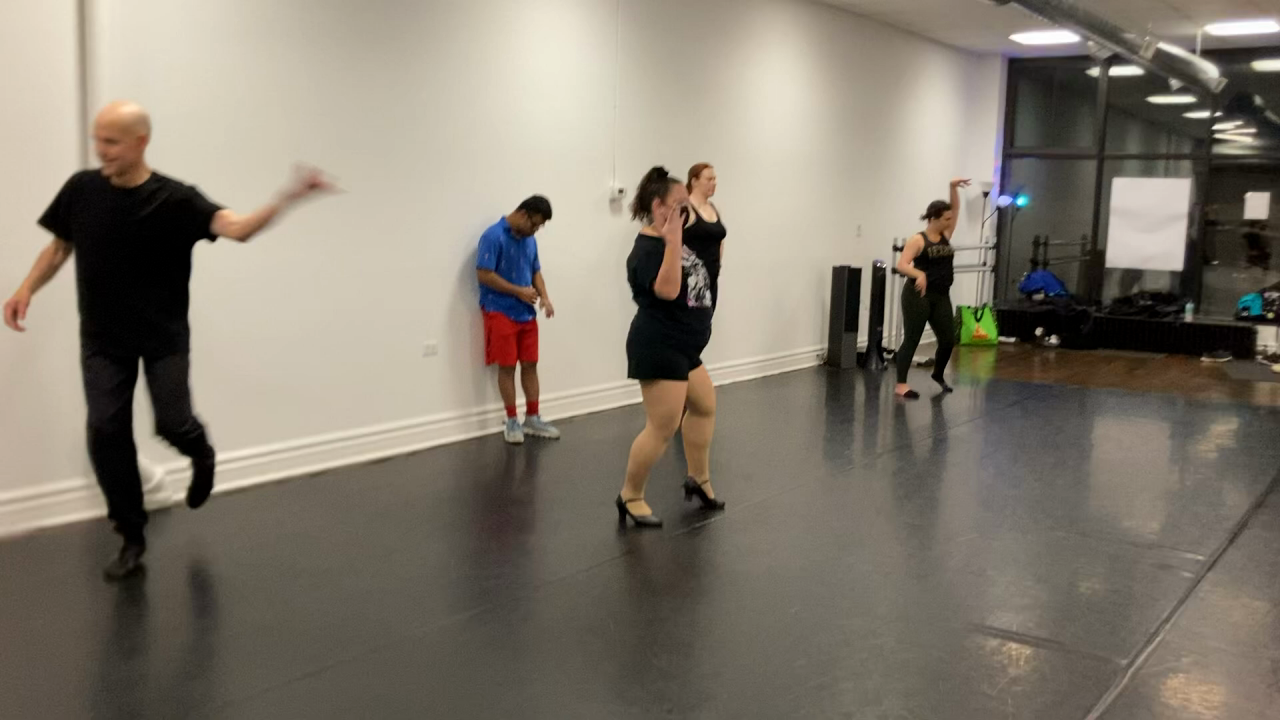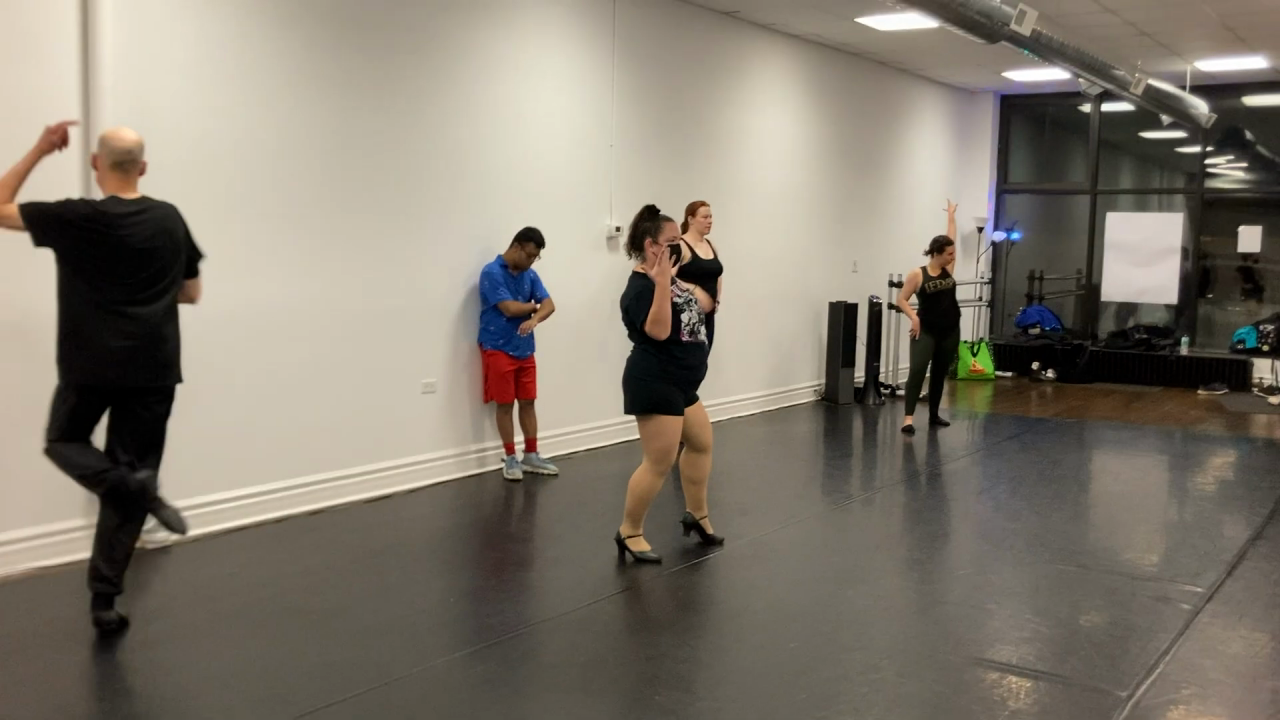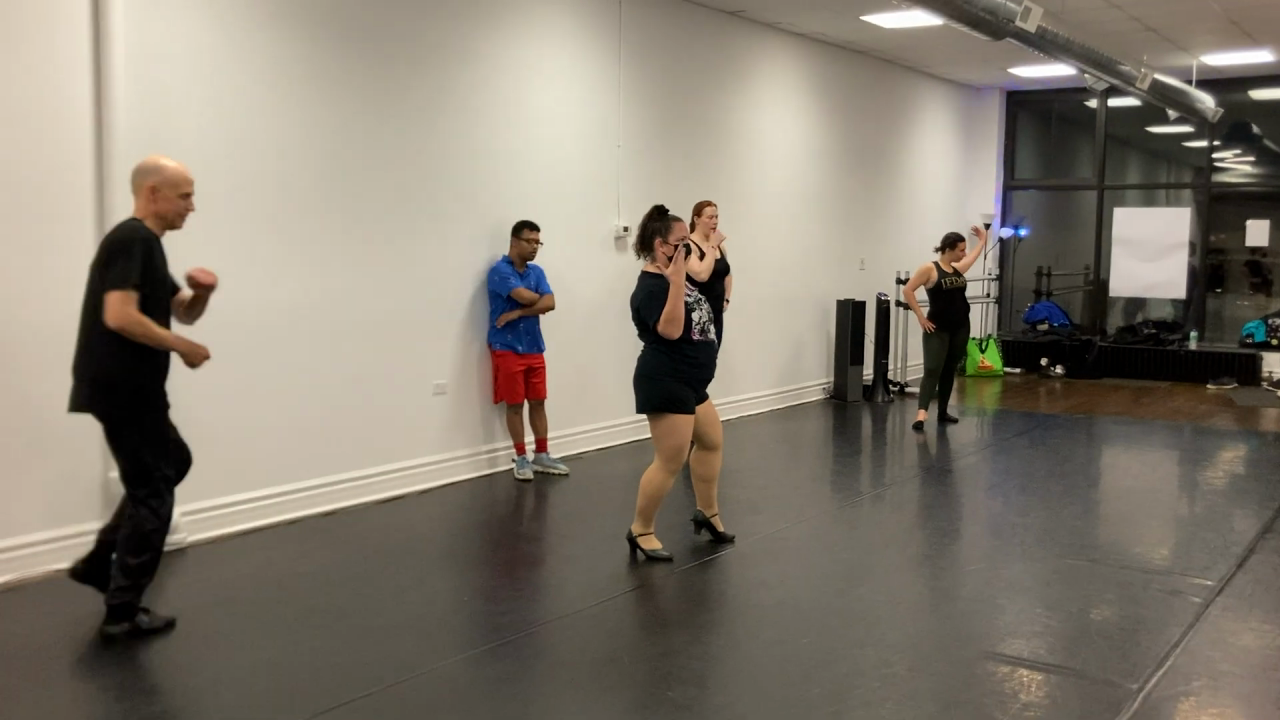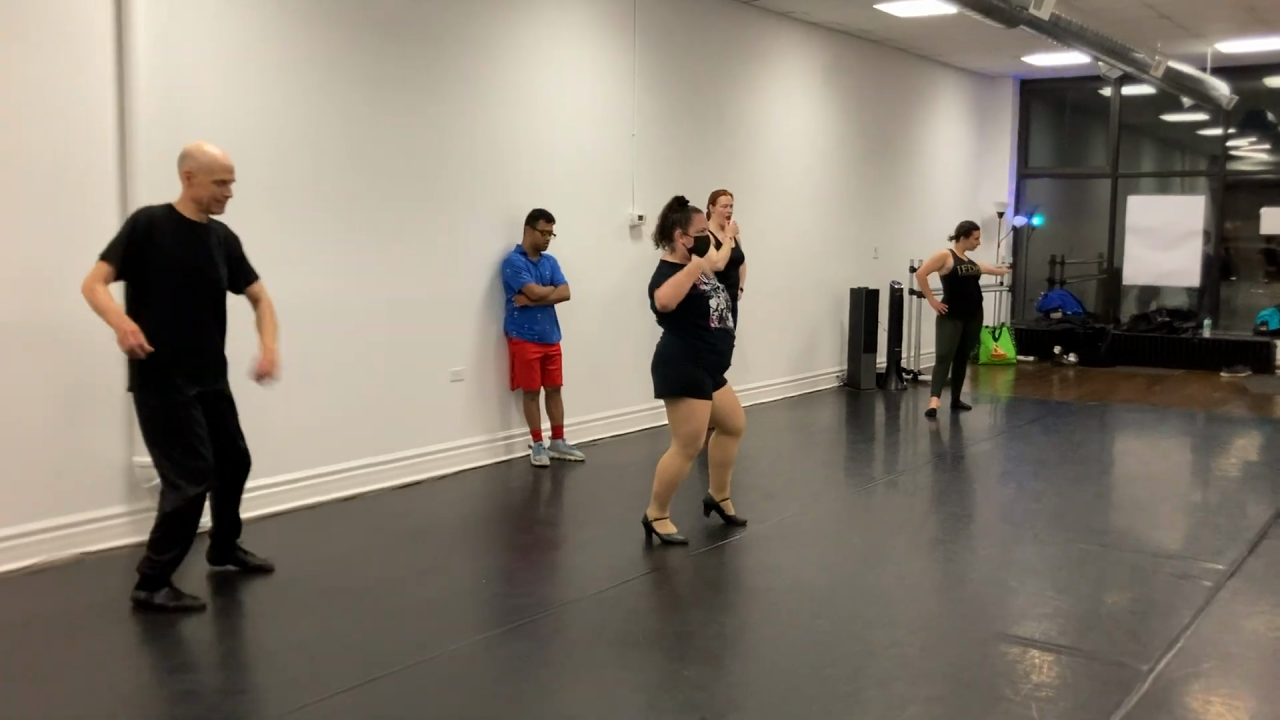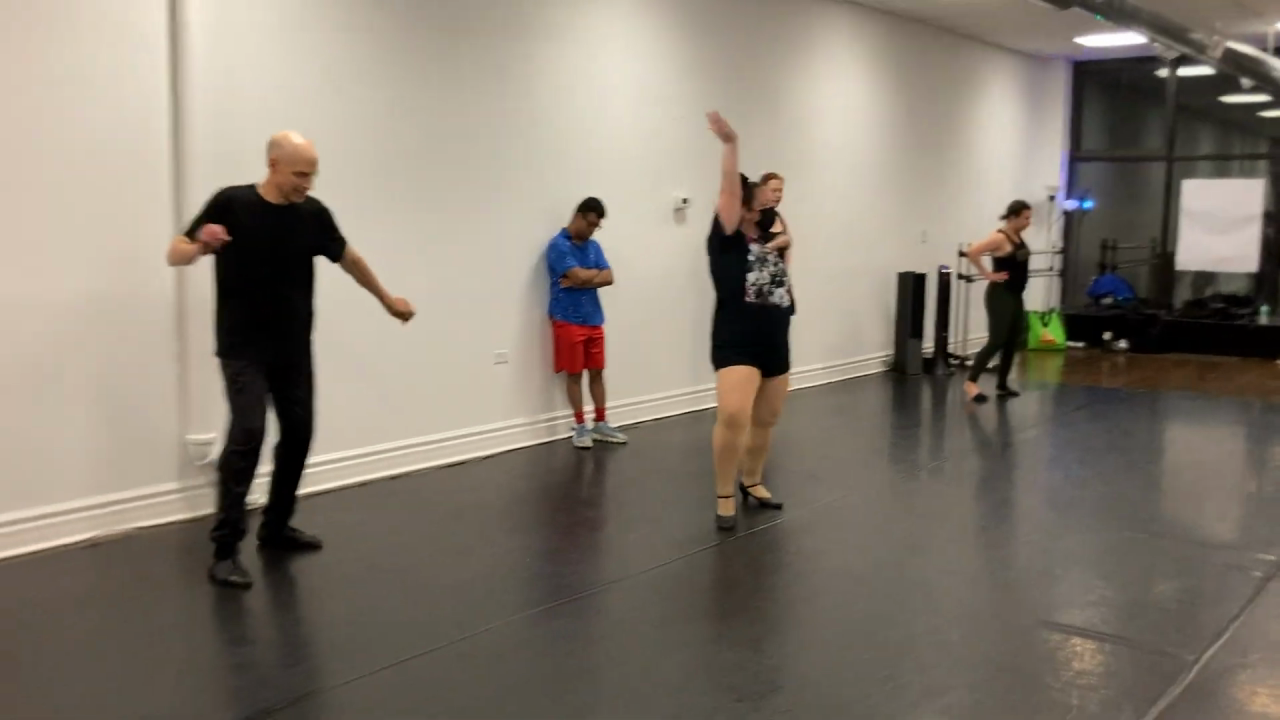
dt=0.4s
person 1, frame 1
left shoulder: (177, 198)
right shoulder: (82, 190)
left elbow: (236, 228)
right elbow: (58, 247)
left wrist: (289, 197)
left hip: (163, 338)
right hip: (104, 342)
left knee: (174, 425)
right knee: (105, 433)
left ankle: (201, 457)
right ankle: (132, 537)
person 1, frame 2
left shoulder: (76, 218)
right shoulder: (167, 218)
right elbow: (189, 292)
left hip: (90, 366)
right hip: (155, 369)
left knee: (64, 444)
right knee: (130, 464)
right ankle: (104, 599)
person 1, frame 3
left shoulder: (139, 241)
right shoulder: (134, 240)
left elbow: (173, 313)
right elbow: (119, 317)
left wrist: (200, 290)
right wrist: (180, 346)
left hip: (129, 387)
right hip: (124, 391)
left knee: (172, 463)
right knee: (154, 492)
left ankle: (100, 561)
right ankle: (121, 612)
person 1, frame 4
left shoulder: (223, 238)
right shoulder: (148, 225)
left elbow: (259, 298)
right elbow: (97, 281)
left wrist: (268, 349)
right wrist: (121, 320)
left hip: (209, 376)
right hip: (161, 381)
left knee: (234, 462)
right knee: (190, 475)
left ankle: (225, 546)
right ankle: (152, 580)
person 1, frame 5
left shoulder: (313, 213)
right shoulder: (231, 204)
left elbow: (349, 259)
right elbow: (175, 255)
left wrist: (388, 302)
right wrist: (201, 245)
left hip: (293, 347)
right hip: (242, 348)
left knee: (297, 433)
right knee: (246, 435)
left ankle: (275, 525)
right ankle: (224, 550)
person 2, frame 1
left shoulder: (670, 241)
right shoulder: (649, 250)
right elbow: (668, 289)
right wrist: (673, 242)
left hip: (683, 348)
right hip: (658, 349)
left knee: (705, 407)
right knee: (662, 427)
left ankle: (699, 480)
right ankle: (630, 496)
person 2, frame 2
left shoulder: (664, 278)
right shoulder: (641, 287)
right elbow: (658, 331)
right wrist: (662, 284)
left hip: (680, 383)
right hip: (655, 385)
left knee: (701, 443)
right knee: (659, 463)
left ankle: (697, 515)
right ankle: (629, 532)
person 2, frame 3
left shoulder: (671, 279)
right shoulder: (651, 287)
right elbow: (670, 329)
right wrist: (676, 283)
left hip: (689, 382)
right hip: (665, 384)
left knee: (711, 442)
right knee: (670, 462)
left ankle: (708, 513)
right ankle: (640, 531)
person 2, frame 4
left shoulder: (698, 270)
right shoulder: (673, 273)
right elbow: (664, 303)
left wrist: (720, 255)
right wrist: (695, 268)
left hip: (709, 368)
right hip: (682, 370)
left knee: (734, 426)
right knee: (687, 446)
left ankle: (719, 497)
right ankle: (656, 514)
person 2, frame 5
left shoulder: (764, 244)
right shoulder: (728, 242)
right elbow: (730, 194)
left wrist: (778, 244)
right wrist: (731, 147)
left hip: (773, 346)
right hip: (736, 346)
left knee: (765, 420)
right knee: (734, 415)
left ankle: (751, 482)
right ankle: (725, 496)
person 3, frame 1
left shoulder: (529, 240)
right shoulder: (493, 236)
left elbow: (536, 272)
right elbow: (484, 276)
left wrist: (544, 296)
right wrist: (520, 292)
left hip: (527, 313)
right hip: (501, 313)
left knee: (530, 365)
right knee: (507, 367)
left ankle: (533, 419)
right ankle: (512, 421)
person 3, frame 2
left shoulder: (531, 276)
right shoulder: (492, 272)
left elbow: (549, 305)
right elbow: (511, 309)
left wrist: (532, 320)
right wrist: (532, 305)
left hip: (525, 349)
right hip: (498, 350)
left knee: (528, 402)
right knee: (505, 404)
left ankle: (531, 456)
right ankle: (510, 459)
person 3, frame 3
left shoulder: (537, 272)
right shoulder: (499, 271)
left elbow: (549, 304)
right elbow: (526, 296)
left wrist: (518, 313)
right wrist: (537, 302)
left hip: (534, 348)
right hip: (507, 350)
left knee: (538, 403)
right knee: (515, 405)
left ankle: (542, 456)
right ankle: (521, 459)
person 3, frame 4
left shoulder: (550, 261)
right shoulder: (513, 262)
left elbow: (565, 293)
right elbow: (536, 292)
left wrist: (534, 300)
right wrist: (552, 289)
left hip: (551, 335)
right hip: (524, 338)
left knee: (554, 389)
right knee: (531, 392)
left ankle: (558, 442)
right ankle: (538, 445)
person 3, frame 5
left shoulder: (593, 246)
right shoulder: (558, 245)
left elbow: (608, 278)
right elbow: (580, 276)
left wrist: (580, 280)
right wrist: (595, 272)
left hip: (594, 318)
right hip: (568, 320)
left knee: (597, 372)
right knee: (574, 374)
left ankle: (600, 424)
right ankle: (580, 427)
person 4, frame 1
left shoulder: (945, 236)
right shoulder: (918, 240)
left elbow: (955, 209)
right elbow: (902, 264)
left wrist: (954, 187)
right wrist: (917, 273)
left hip: (941, 296)
right hip: (919, 295)
left knee: (948, 339)
right knee: (912, 339)
left ankle: (938, 374)
right ankle: (901, 384)
person 4, frame 2
left shoulder: (948, 270)
right shoulder: (917, 274)
left elbow: (951, 239)
right elbow: (901, 300)
left wrist: (951, 216)
right wrist: (913, 318)
left hip: (950, 332)
right hip: (926, 331)
left knee: (940, 374)
right knee: (917, 372)
left ankle: (934, 414)
right ankle: (909, 417)
person 4, frame 3
left shoulder: (957, 270)
right shoulder: (930, 269)
left elbow: (973, 256)
right elbow: (908, 291)
left wrist: (982, 240)
right wrist: (920, 316)
left hip: (960, 328)
right hip: (937, 329)
left knee: (950, 370)
right knee: (932, 369)
left ankle: (943, 411)
right ankle: (921, 413)
person 4, frame 4
left shoulder: (969, 260)
right shoulder: (945, 256)
left elbow: (981, 269)
right elbow: (920, 274)
left wrist: (998, 270)
right wrist: (932, 301)
left hip: (973, 316)
right hip: (950, 316)
left knee: (962, 357)
right knee: (944, 356)
left ankle: (955, 399)
right ankle: (934, 400)
person 4, frame 5
left shoulder: (1017, 235)
right shoulder: (999, 238)
right elbow: (971, 252)
right wrist: (988, 275)
left hip: (1014, 297)
right hip: (1000, 296)
left knee: (1014, 341)
right knee: (997, 340)
left ankle: (1002, 383)
right ankle: (971, 383)
